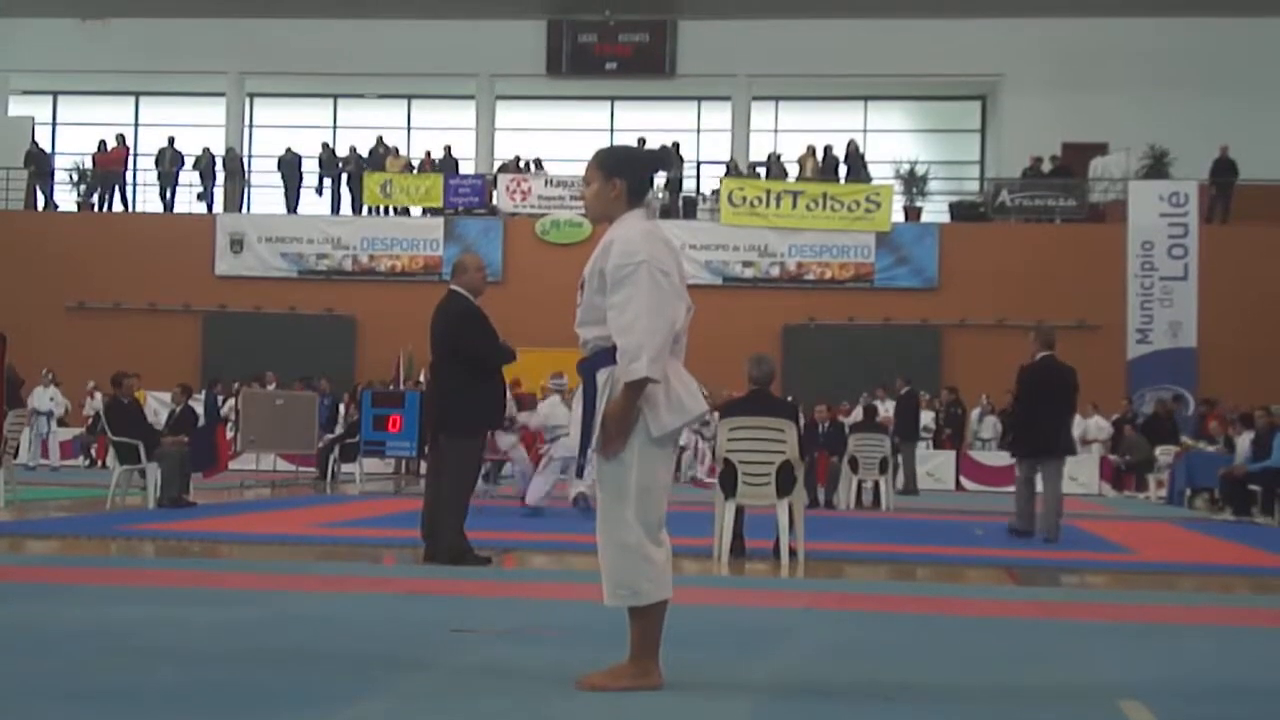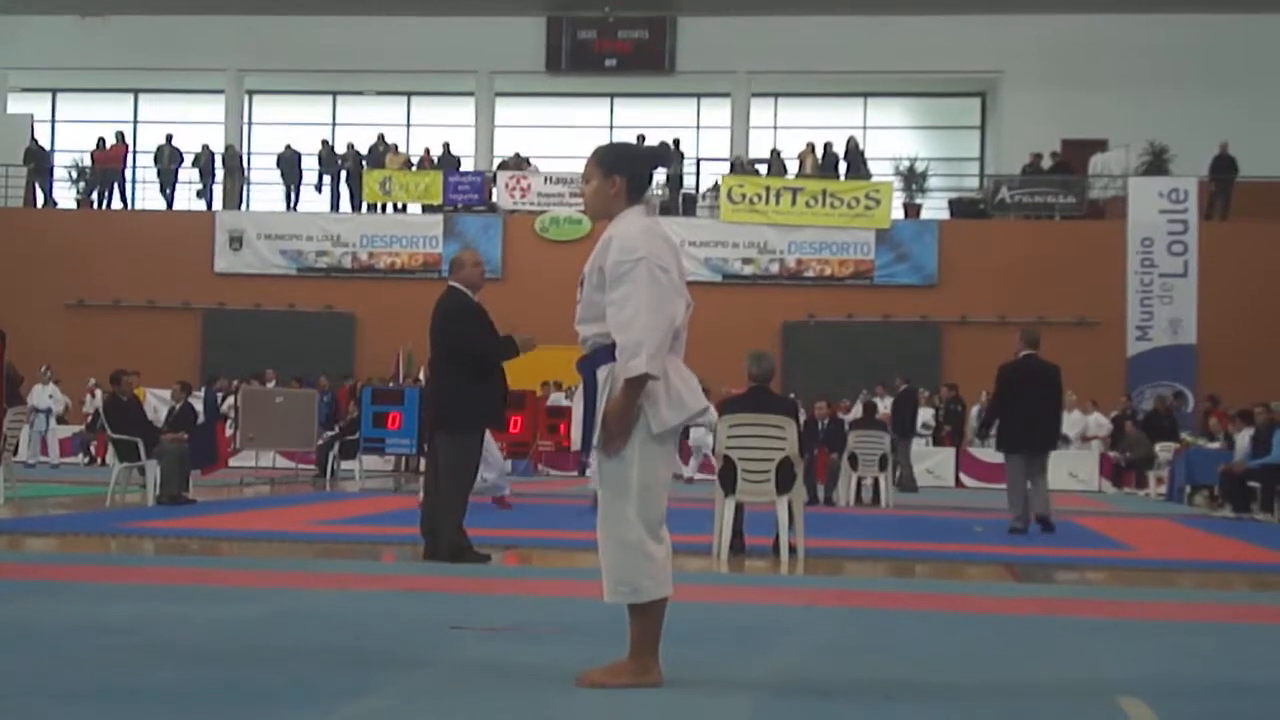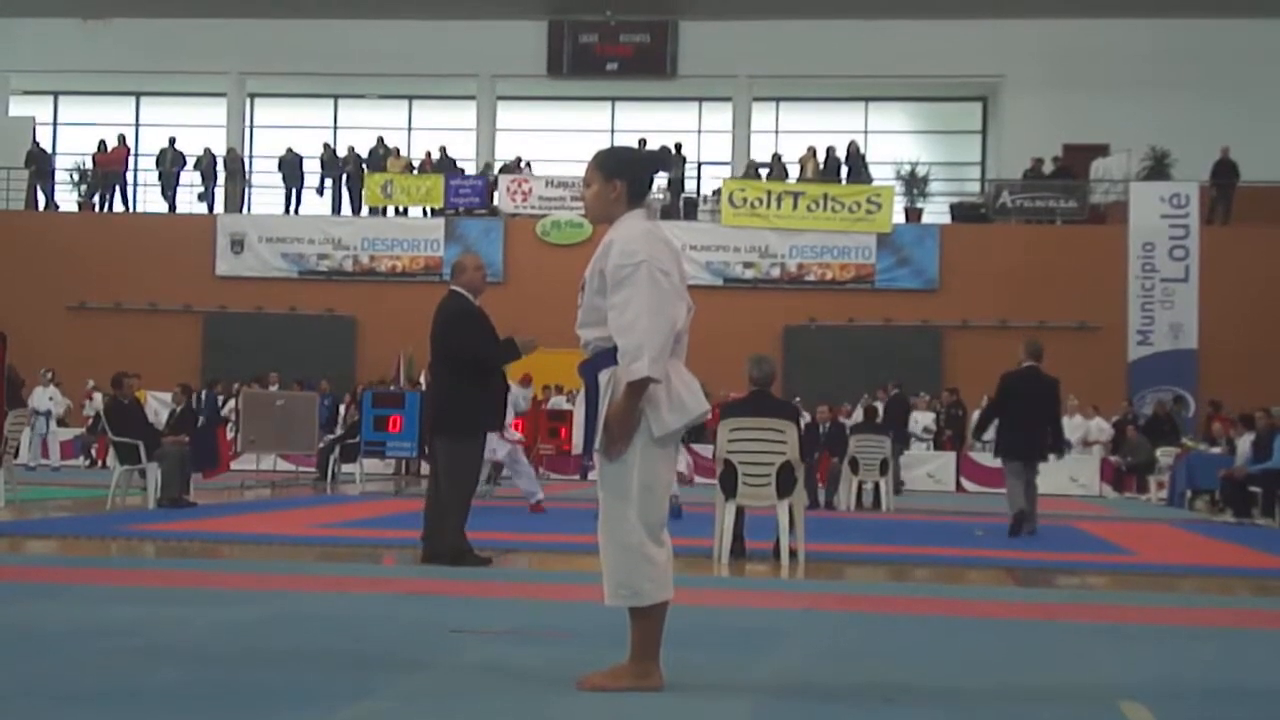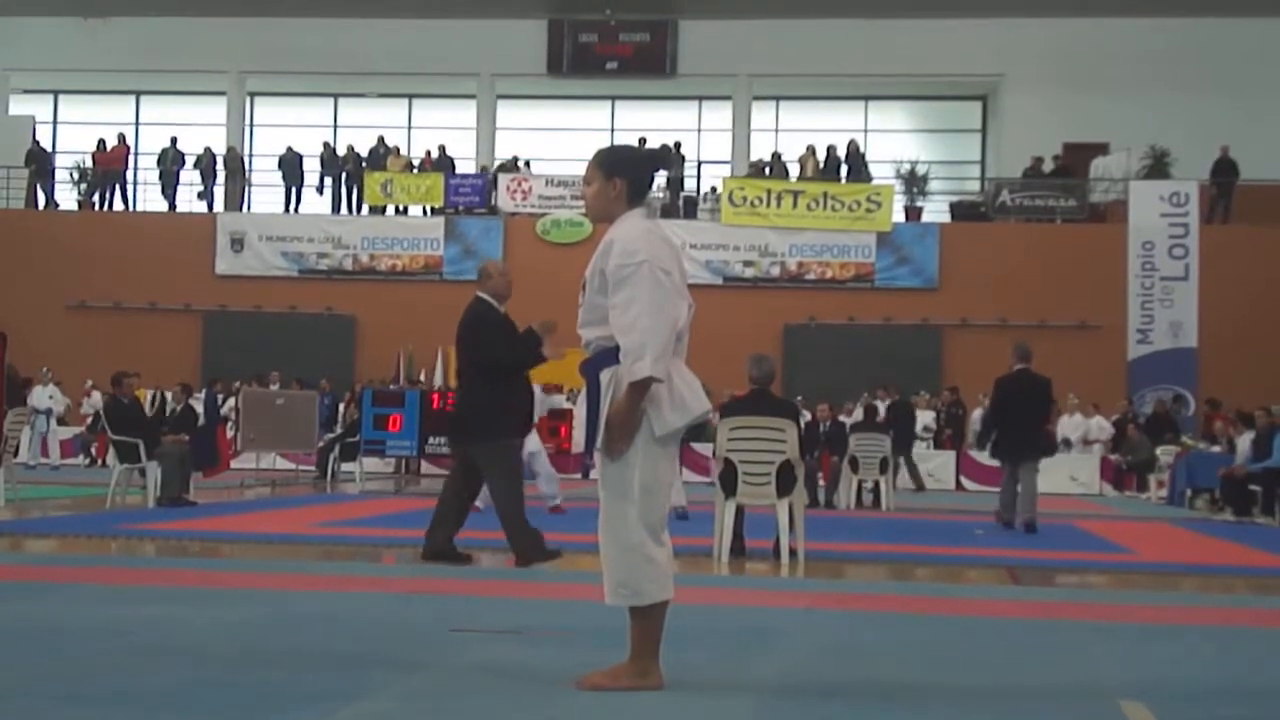
dt=0.5s
person 1, frame 1
left shoulder: (630, 241)
right shoulder: (637, 238)
left elbow: (643, 329)
left wrist: (624, 403)
left hip: (632, 395)
right hip: (635, 394)
left knee: (631, 525)
right knee: (631, 525)
left ankle: (643, 665)
right ankle: (641, 660)
person 1, frame 2
left shoulder: (629, 238)
right shoulder: (636, 235)
left elbow: (644, 326)
left wrist: (626, 400)
left hip: (634, 392)
right hip: (637, 391)
left knee: (632, 523)
right knee: (633, 522)
left ankle: (643, 663)
right ankle: (642, 657)
person 1, frame 3
left shoulder: (629, 241)
right shoulder: (640, 238)
left elbow: (644, 330)
left wrist: (626, 404)
left hip: (633, 394)
right hip: (637, 394)
left knee: (633, 525)
right knee: (634, 525)
left ankle: (643, 666)
right ankle: (643, 661)
person 1, frame 4
left shoulder: (629, 240)
right shoulder: (642, 237)
left elbow: (646, 330)
left wrist: (630, 403)
left hip: (634, 393)
right hip: (643, 393)
left knee: (632, 524)
right knee: (636, 524)
left ankle: (642, 666)
right ankle: (642, 660)
person 2, frame 1
left shoulder: (448, 307)
right shoulder: (465, 311)
right elbow: (486, 355)
left wrist: (499, 351)
right wrist: (508, 352)
left hip: (447, 404)
right hip: (464, 407)
left knee: (442, 477)
right knee: (458, 479)
left ankle: (435, 543)
right ankle: (450, 546)
person 2, frame 2
left shoulder: (449, 303)
right shoulder: (462, 307)
right elbow: (479, 351)
left wrist: (506, 345)
right wrist: (514, 345)
left hip: (448, 401)
right hip: (462, 405)
left knee: (443, 476)
right knee: (456, 477)
left ankle: (437, 542)
right ankle: (451, 544)
person 2, frame 3
left shoulder: (452, 307)
right shoulder: (462, 310)
right elbow: (477, 355)
left wrist: (506, 350)
right wrist: (515, 348)
left hip: (450, 408)
right hip: (461, 410)
left knee: (445, 480)
right knee: (459, 481)
left ankle: (437, 546)
right ankle: (451, 548)
person 2, frame 4
left shoulder: (484, 314)
right shoulder: (483, 316)
left elbow: (504, 357)
right elbow: (503, 359)
left wrist: (537, 347)
right wrist: (535, 336)
left hip: (481, 413)
right hip: (489, 415)
left knee: (464, 479)
right knee: (507, 479)
left ankle: (438, 542)
right ankle: (527, 547)
person 3, frame 1
left shoulder: (729, 407)
right shoulder: (789, 409)
right elbow: (800, 452)
left hip: (738, 483)
right hip: (777, 484)
right knee: (793, 478)
left ankle: (736, 542)
right ankle: (782, 543)
person 3, frame 2
left shoulder: (728, 404)
right shoulder: (788, 405)
right elbow: (800, 449)
left hip: (737, 480)
right hip: (778, 480)
right knee: (794, 475)
left ankle: (736, 539)
right ankle: (781, 540)
person 3, frame 3
left shoulder: (729, 408)
right shoulder: (789, 410)
right elbow: (800, 453)
left hip: (738, 484)
right hip: (778, 485)
right knee: (794, 478)
left ankle: (736, 543)
right ankle: (782, 544)
person 3, frame 4
left shoulder: (729, 407)
right shoulder: (789, 409)
left hip: (737, 483)
right hip: (778, 483)
right knee: (793, 476)
left ankle: (736, 542)
right ankle: (782, 543)
person 4, frame 1
left shoulder: (1028, 371)
right shoulder: (1069, 372)
left elbow: (1020, 406)
right elbow: (1071, 406)
left wrist: (1011, 434)
left hip: (1031, 437)
right hip: (1058, 438)
left knee: (1025, 481)
right knee: (1053, 484)
left ankle: (1023, 525)
right ankle: (1051, 531)
person 4, frame 2
left shoulder: (1008, 369)
right shoulder: (1052, 370)
left elbow: (997, 402)
right elbow: (1057, 404)
left wrist: (985, 426)
right wrist: (1055, 431)
left hip: (1013, 434)
right hip: (1041, 433)
left knee: (1016, 479)
right knee: (1039, 476)
left ankle: (1019, 522)
right ankle: (1043, 515)
person 4, frame 3
left shoulder: (1009, 378)
right shoulder: (1051, 383)
left elbow: (994, 407)
right elbow: (1055, 417)
left wrist: (979, 429)
right wrist: (1058, 444)
left hip: (1011, 441)
right hip: (1036, 442)
left knee: (1013, 479)
right knee: (1030, 482)
left ankle: (1020, 511)
right ankle: (1029, 523)
person 4, frame 4
left shoulder: (1003, 382)
right shoulder: (1044, 383)
left elbow: (993, 414)
right elbow: (1047, 413)
left wrist: (984, 437)
left hip: (1009, 441)
right hip: (1033, 441)
left knee: (1009, 479)
right knee: (1028, 479)
left ankle: (1007, 516)
right ankle: (1028, 518)
